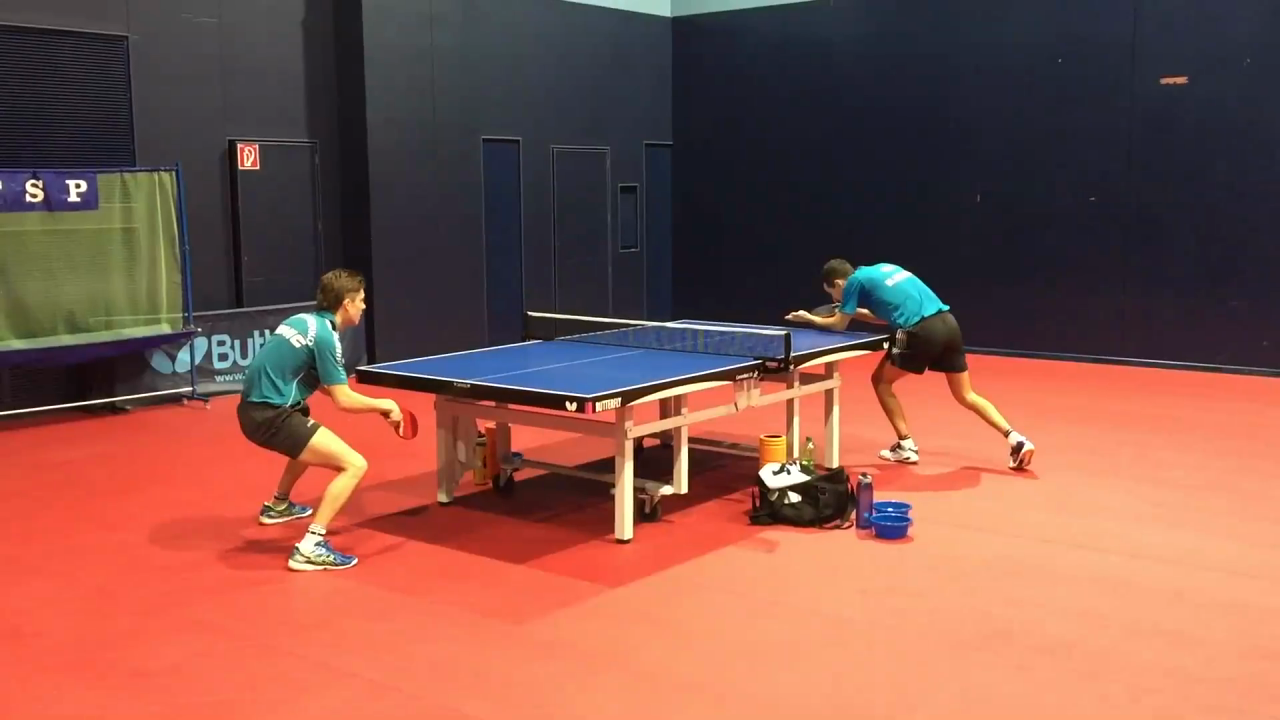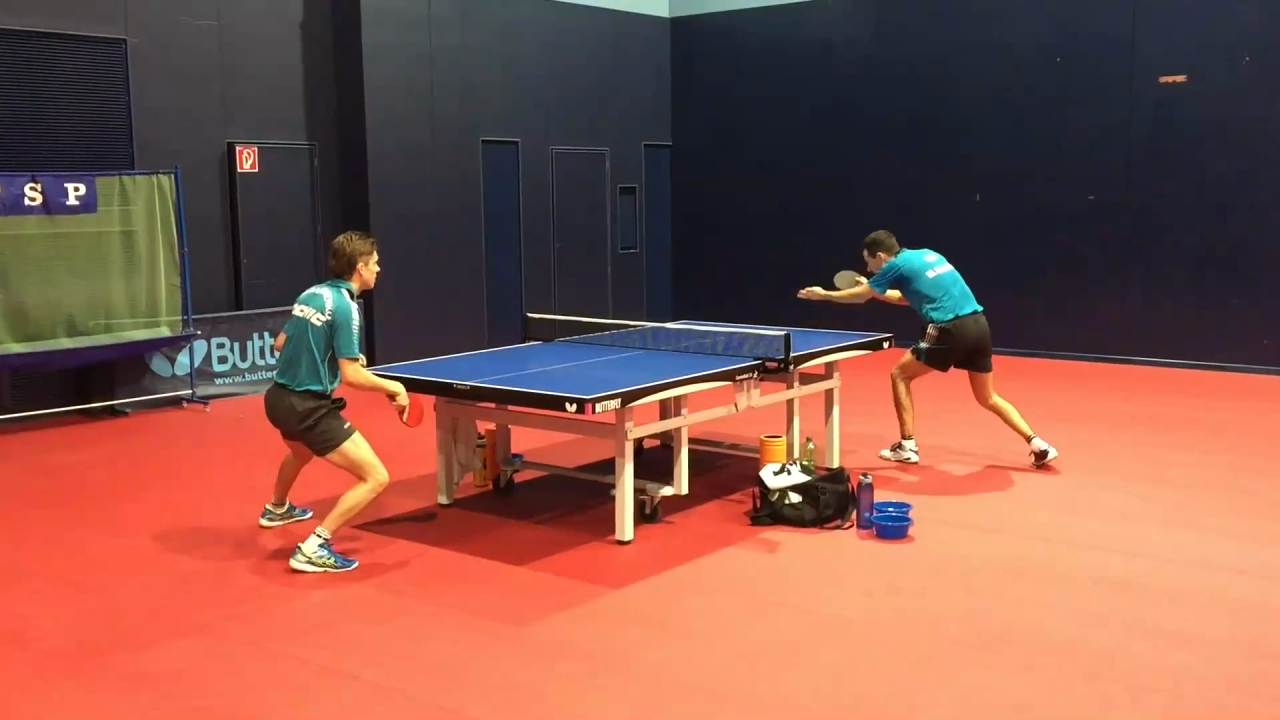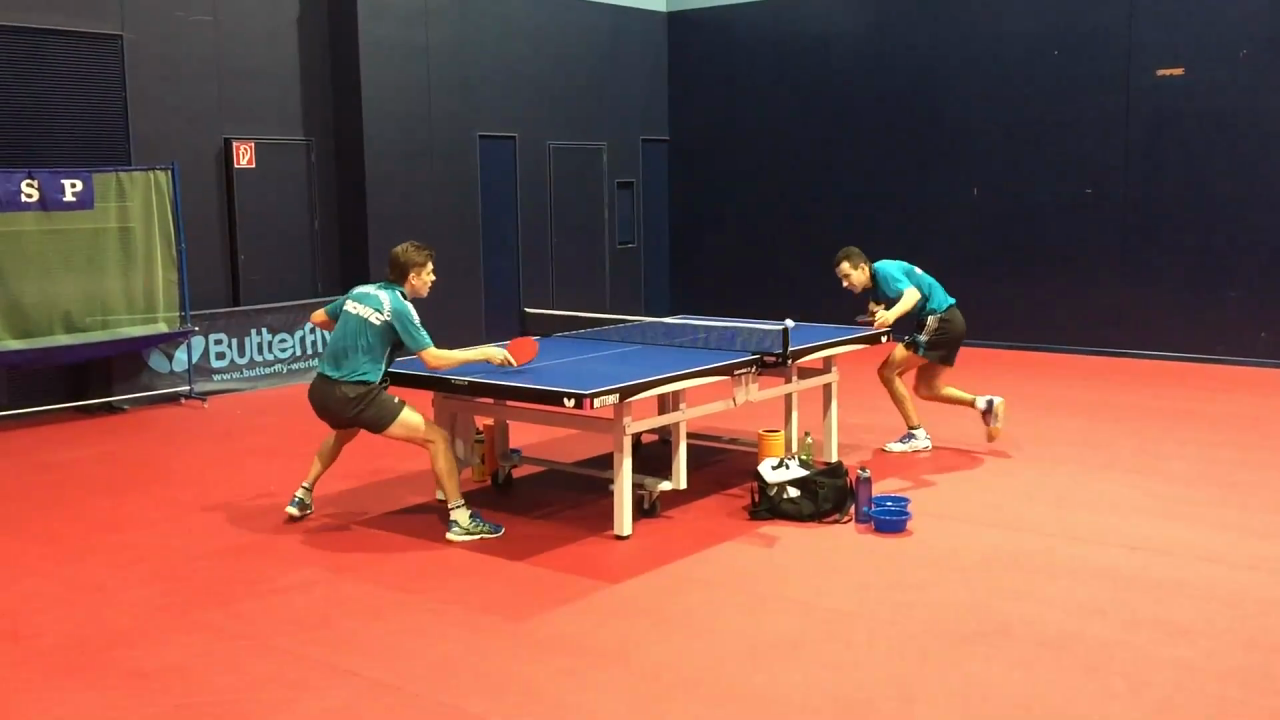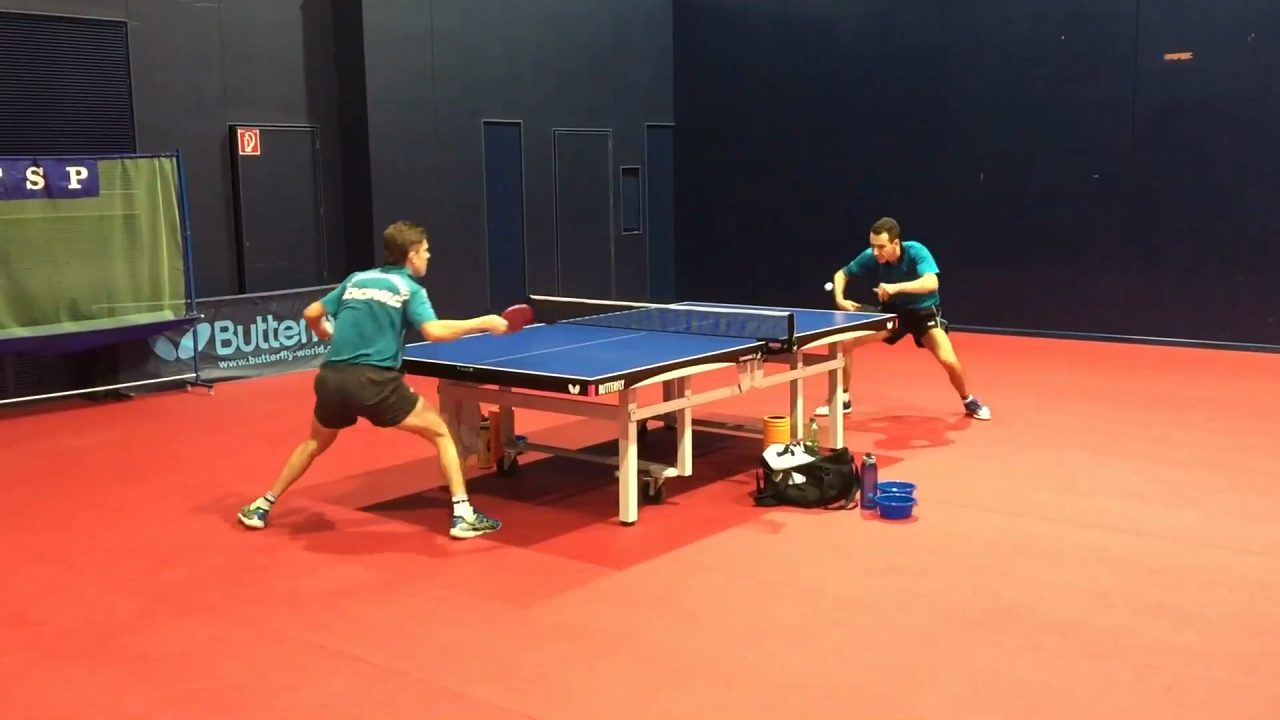
dt=1s
person 1, frame 1
left shoulder: (301, 320)
right shoulder: (325, 336)
right elbow: (343, 400)
left wrist: (323, 384)
right wrist: (385, 405)
left hip: (255, 409)
right hip: (270, 417)
left knee: (313, 438)
right knee: (354, 465)
left ankle: (278, 505)
right ankle: (310, 547)
person 1, frame 2
left shoulder: (310, 294)
right shoulder: (344, 307)
left elbow: (281, 344)
right elbow: (352, 375)
right wrist: (394, 387)
left hip: (279, 398)
right hip: (309, 407)
left knee: (301, 451)
right knee: (376, 478)
left ankle: (277, 509)
right ankle: (314, 547)
person 1, frame 3
left shoulder: (360, 292)
right shoulder: (399, 307)
left elbow: (317, 318)
right elbow: (434, 359)
right wrist: (484, 353)
left hip: (322, 390)
right hip: (357, 395)
left knee: (345, 433)
right knee: (436, 438)
left ankle: (303, 496)
right ankle: (461, 519)
person 1, frame 4
left shoulder: (356, 279)
right shoulder: (410, 290)
left elbow: (311, 314)
right elbow: (434, 331)
left wrist: (323, 331)
right wrist: (484, 323)
left hip: (332, 378)
right hip: (375, 383)
left knee: (316, 442)
right knee: (440, 434)
left ankle: (262, 506)
right ankle: (463, 514)
person 2, frame 1
left shoulder: (856, 280)
right shoulder: (883, 269)
left elbow: (838, 325)
left wrist: (810, 318)
right wrist: (853, 310)
left hip: (921, 332)
right hip: (947, 323)
left knee: (881, 381)
right knee: (966, 395)
left ankle: (905, 446)
right ankle: (1016, 439)
person 2, frame 2
left shoulder: (897, 265)
right shoulder: (926, 255)
left elbow: (860, 296)
left wrist: (824, 295)
right wrist: (871, 288)
left hip: (950, 329)
right hip: (978, 324)
left knee: (900, 375)
right knee: (988, 398)
left ankle: (907, 446)
right ankle: (1037, 445)
person 2, frame 3
left shoulder: (886, 271)
right shoulder: (876, 274)
left elbow: (913, 294)
right elbow: (881, 302)
left wrist: (891, 315)
right wrist: (877, 308)
left hip: (940, 322)
right hip: (950, 322)
left knee: (888, 372)
right knee: (926, 389)
left ankle: (917, 434)
right ankle: (984, 404)
person 2, frame 4
left shoulder: (916, 252)
right shoulder: (869, 257)
left elbow: (931, 283)
right elbow: (841, 275)
left wrist: (896, 287)
right wrist: (839, 299)
left hip: (923, 311)
right hip: (890, 310)
left knee: (948, 360)
left ankle: (968, 401)
right ankle: (844, 400)
